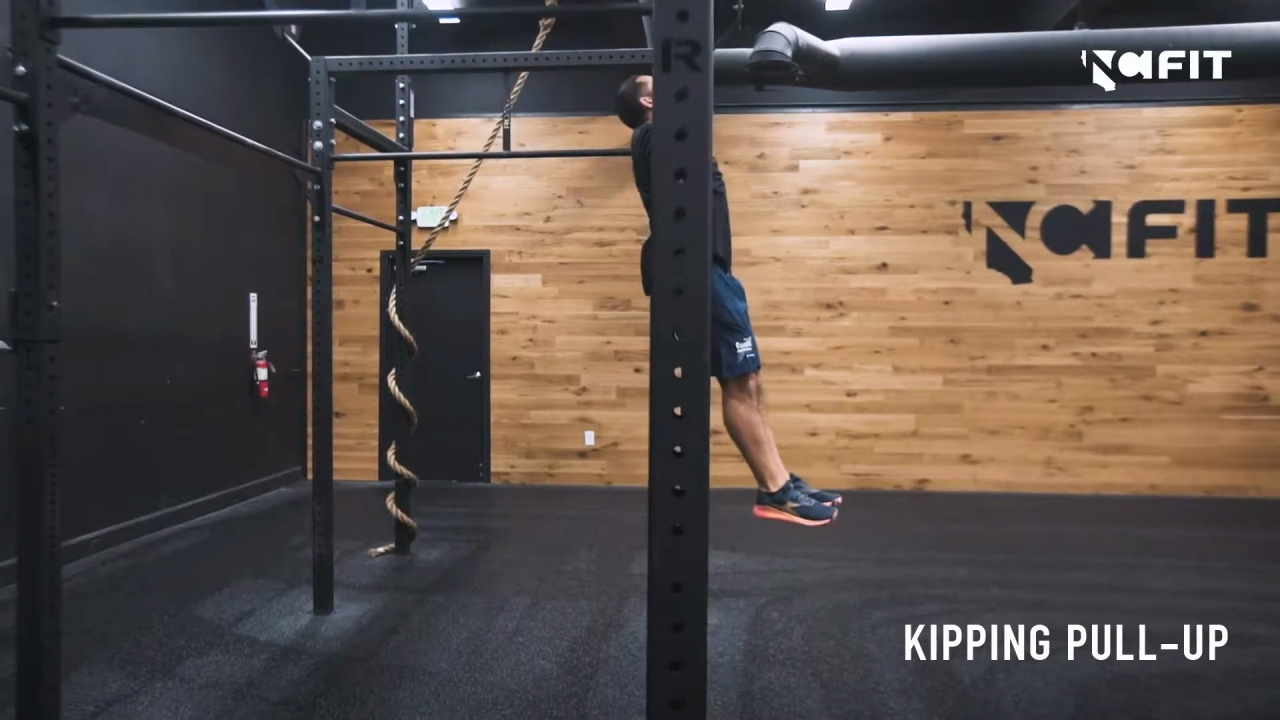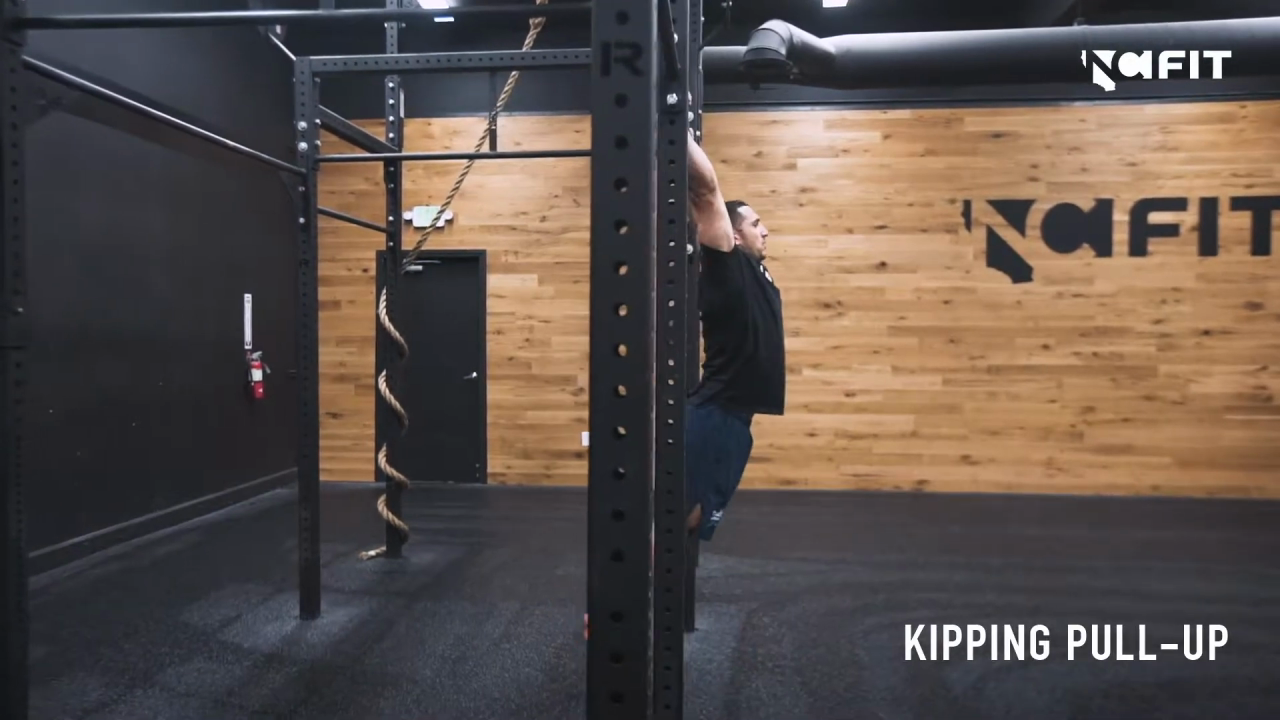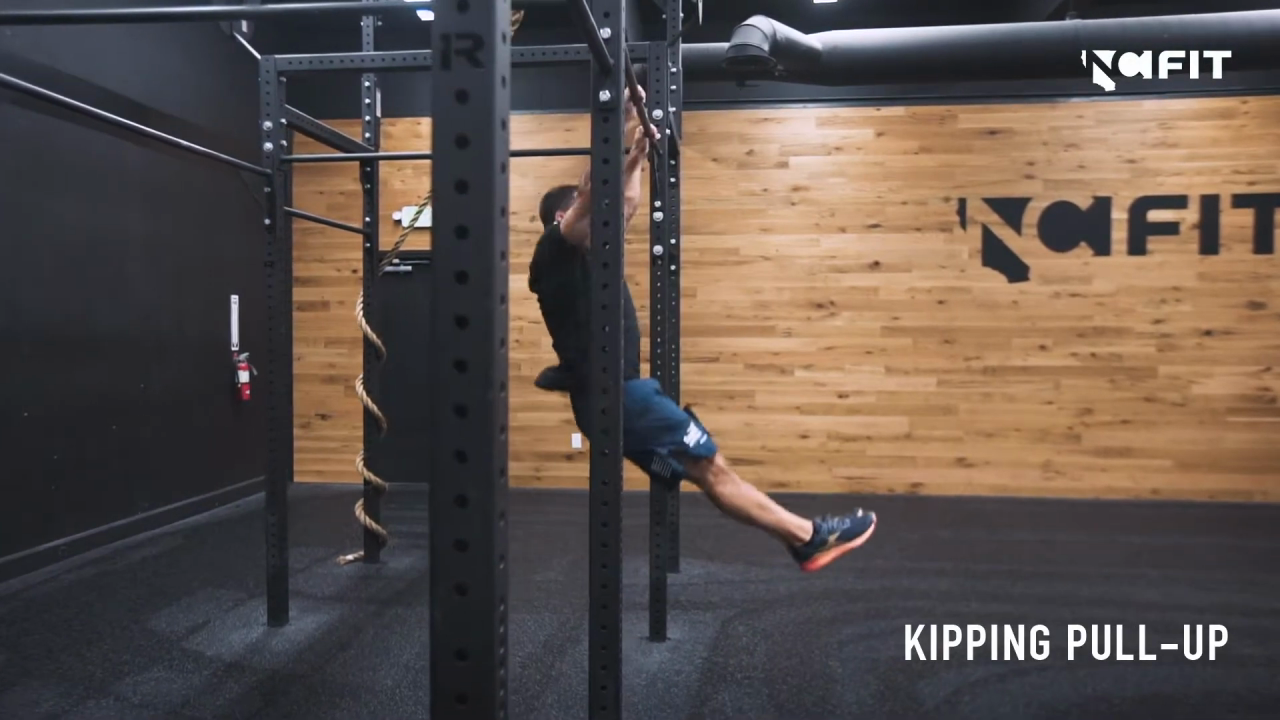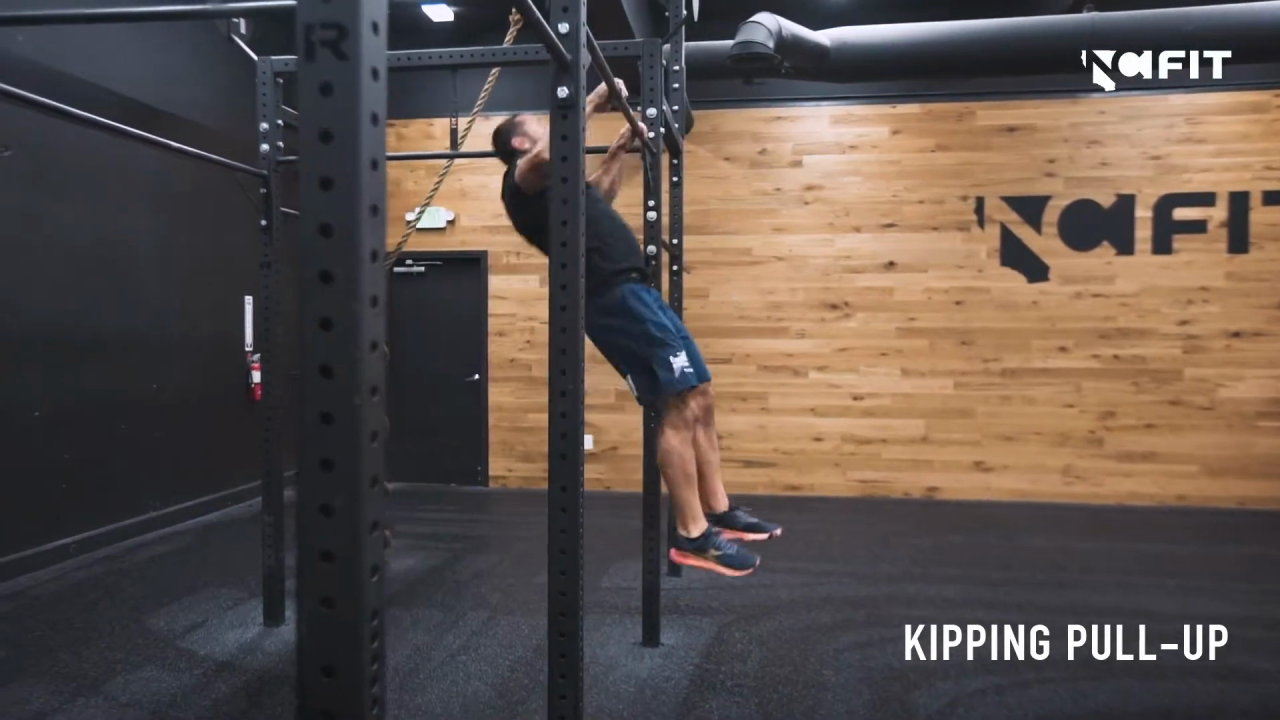
dt=1s
person 1, frame 1
left shoulder: (655, 142)
right shoulder: (653, 137)
left hip: (706, 269)
left knee: (745, 381)
right knee: (742, 383)
left ankle: (782, 483)
right ankle: (776, 491)
person 1, frame 2
left shoulder: (750, 276)
right shoulder: (727, 268)
right elbow: (705, 189)
left hip: (729, 415)
right hip: (716, 414)
left knee: (695, 520)
right knee: (680, 518)
person 1, frame 3
left shoulder: (583, 255)
right shoulder: (557, 253)
left elbow: (626, 204)
right elbow: (594, 194)
left wrist: (638, 153)
right wrist: (626, 127)
left hip: (620, 386)
left knee: (709, 464)
right knee: (711, 466)
left ankle: (804, 535)
right ankle: (811, 538)
person 1, frame 4
right shoulder: (527, 184)
left elbow: (597, 191)
right elbow: (550, 158)
left wrist: (619, 151)
right wrist: (592, 101)
left hip: (628, 292)
right hip: (618, 294)
left knee: (701, 400)
right knee: (683, 408)
left ankle: (718, 513)
right ankle: (694, 534)
